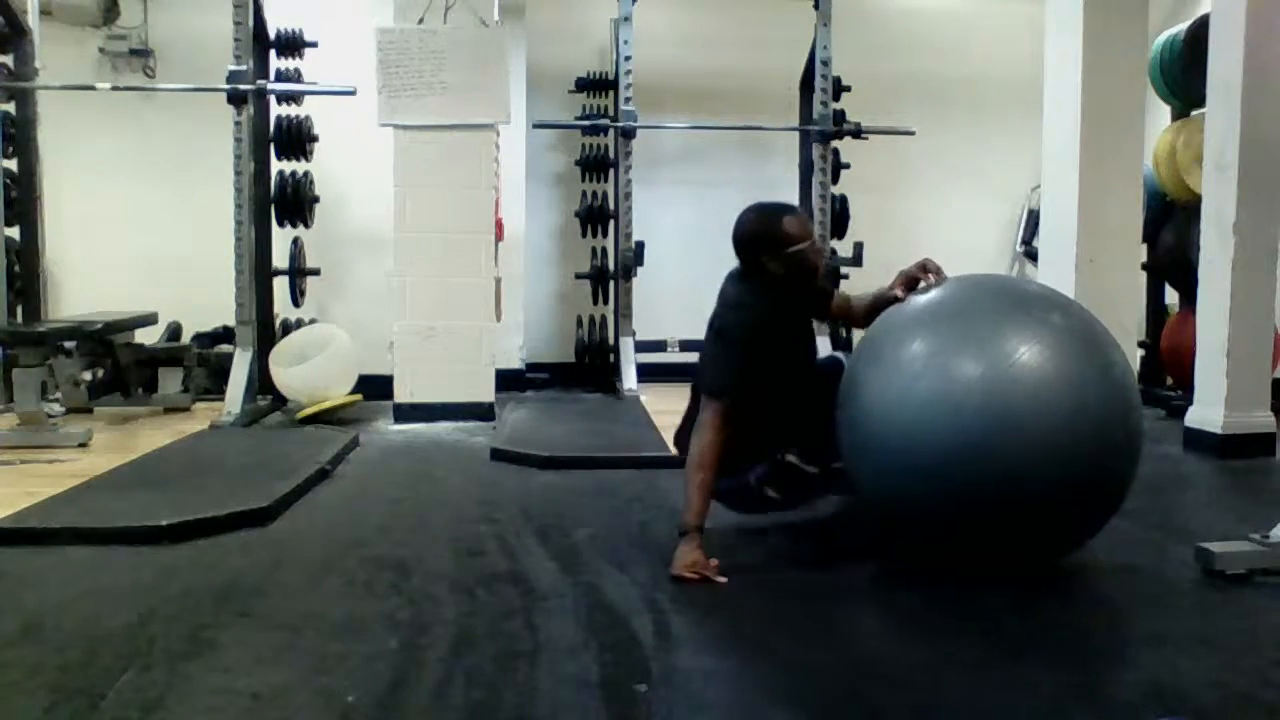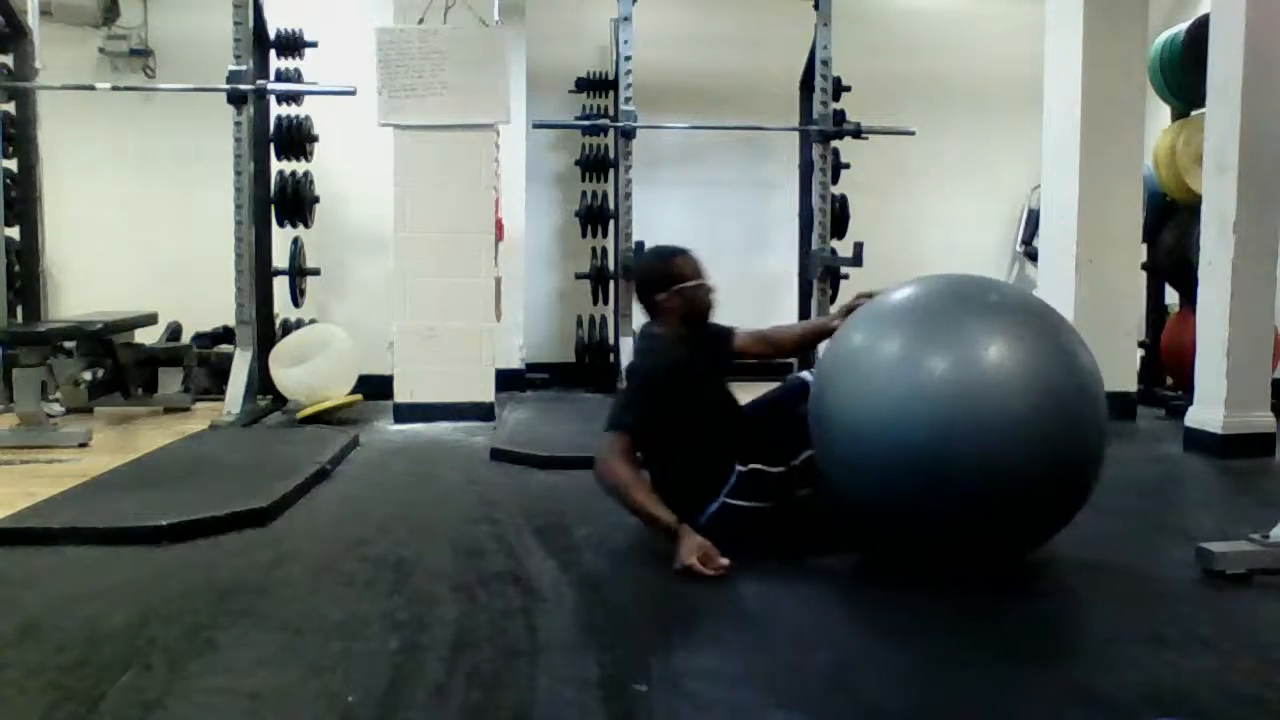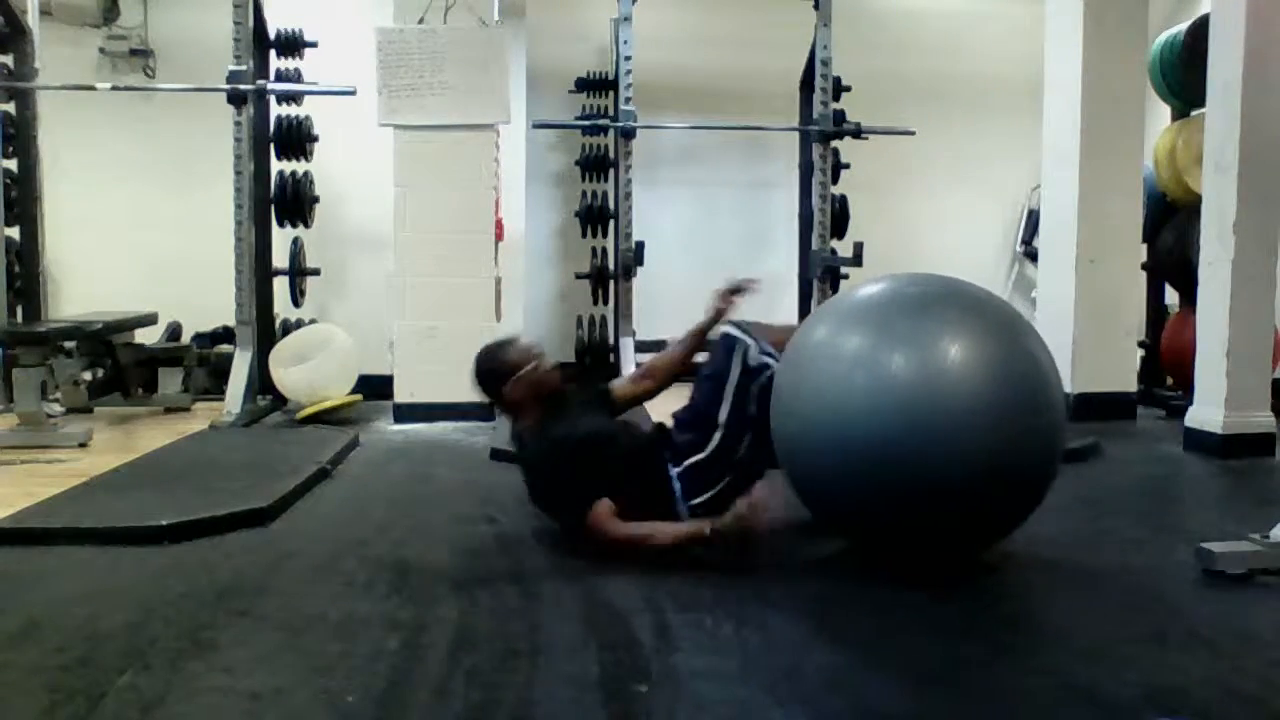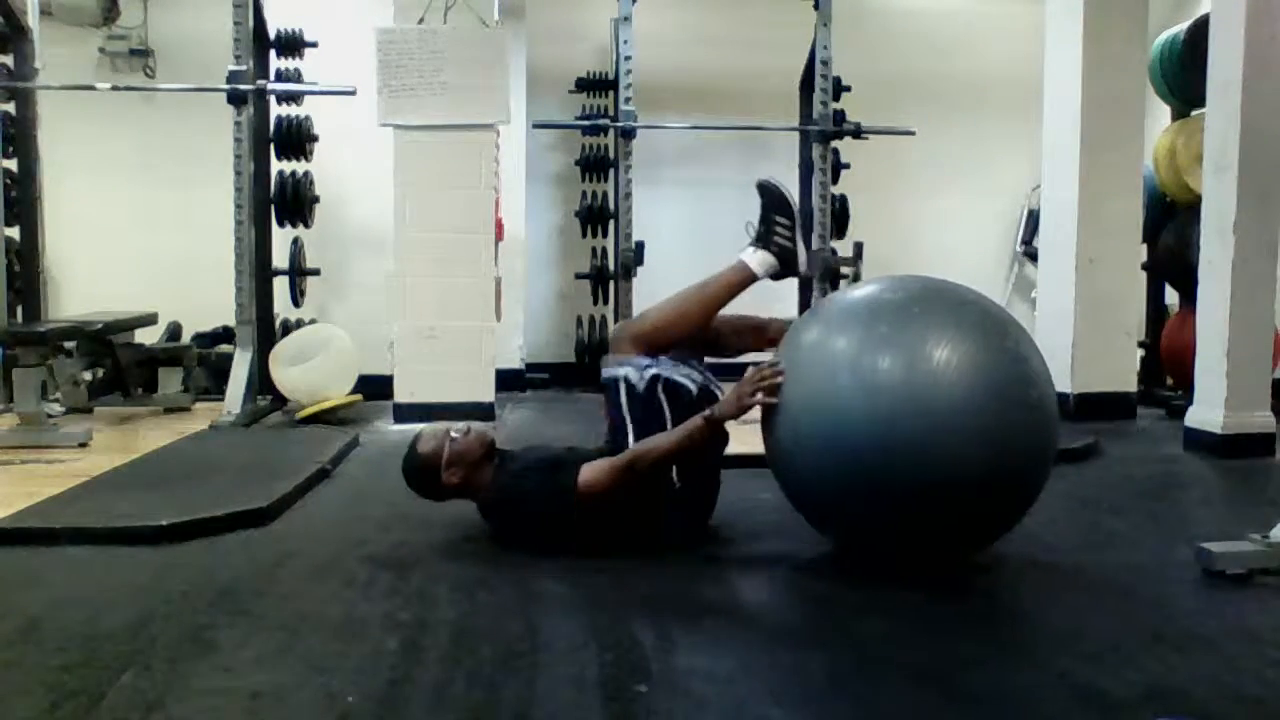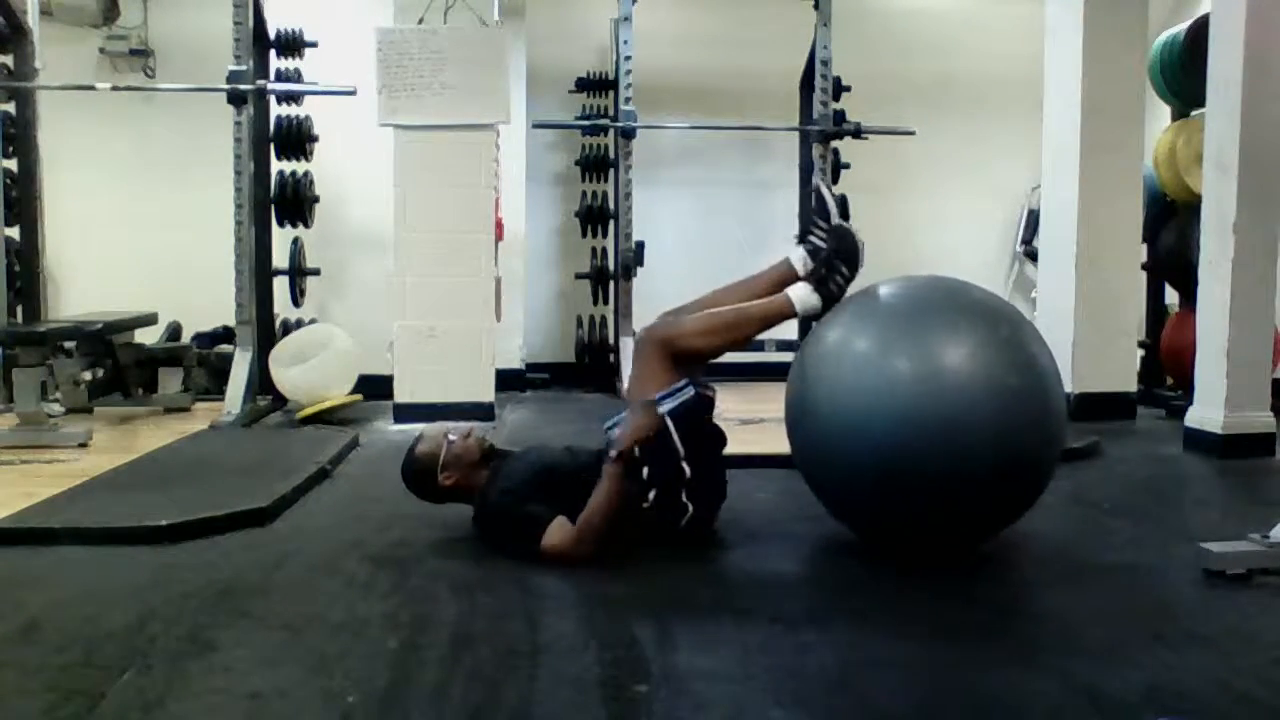
dt=0.5s
person 1, frame 1
left shoulder: (778, 290)
right shoulder: (744, 323)
left elbow: (851, 310)
right elbow: (708, 428)
left wrist: (890, 294)
right wrist: (691, 538)
right hip: (746, 468)
person 1, frame 2
left shoulder: (685, 333)
right shoulder: (655, 366)
left elbow: (762, 343)
right elbow: (611, 464)
left wrist: (830, 324)
right wrist: (680, 533)
right hip: (719, 503)
left knee: (808, 388)
person 1, frame 3
left shoulder: (558, 400)
right shoulder: (543, 450)
left elbow: (648, 379)
right elbow: (614, 530)
left wrist: (711, 320)
right wrist: (714, 528)
right hip: (685, 487)
left knee: (741, 339)
right knee: (738, 343)
person 1, frame 4
left shoulder: (506, 474)
right shoulder: (516, 494)
right elbow: (622, 469)
right wrist: (714, 415)
left hip: (661, 486)
right hip: (671, 497)
left knee: (692, 330)
right knee: (628, 342)
right ankle: (763, 257)
person 1, frame 5
left shoulder: (508, 473)
right shoulder: (499, 509)
right elbow: (582, 544)
left wrist: (635, 411)
right wrist: (621, 451)
left hip: (672, 480)
right hip: (676, 501)
left knee: (673, 327)
right knee: (655, 341)
left ankle: (805, 262)
right ankle: (810, 295)
